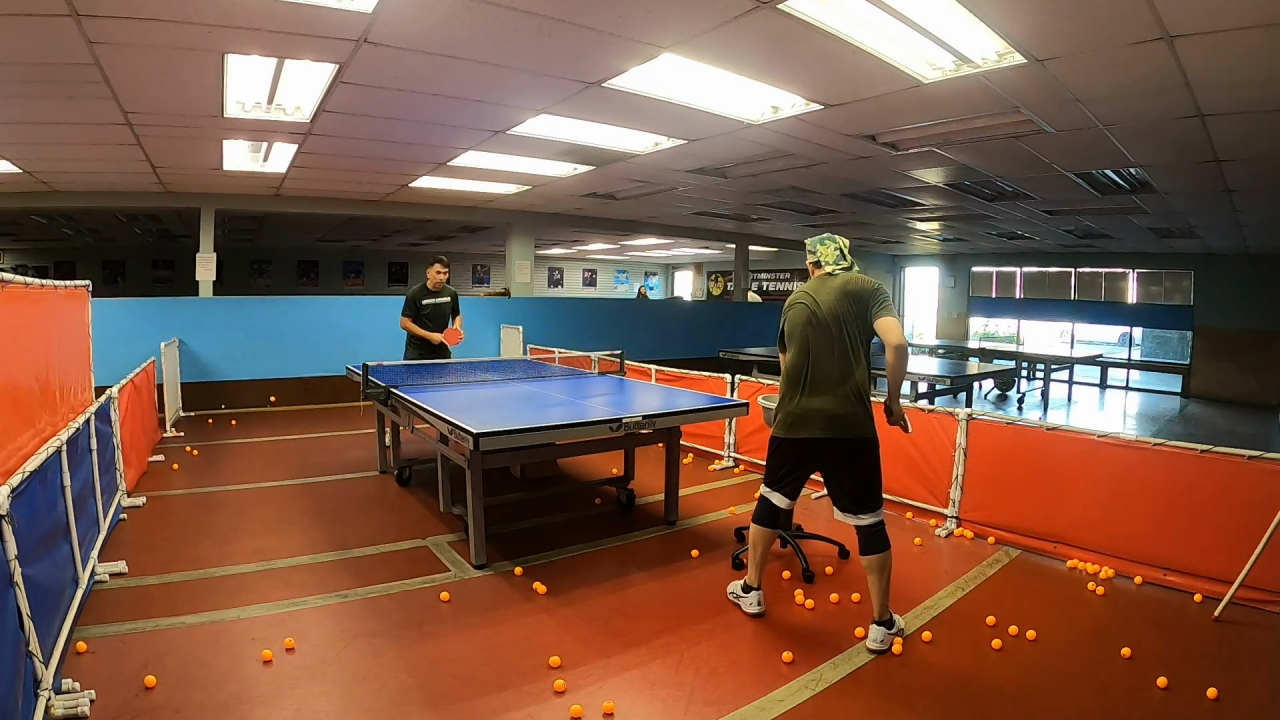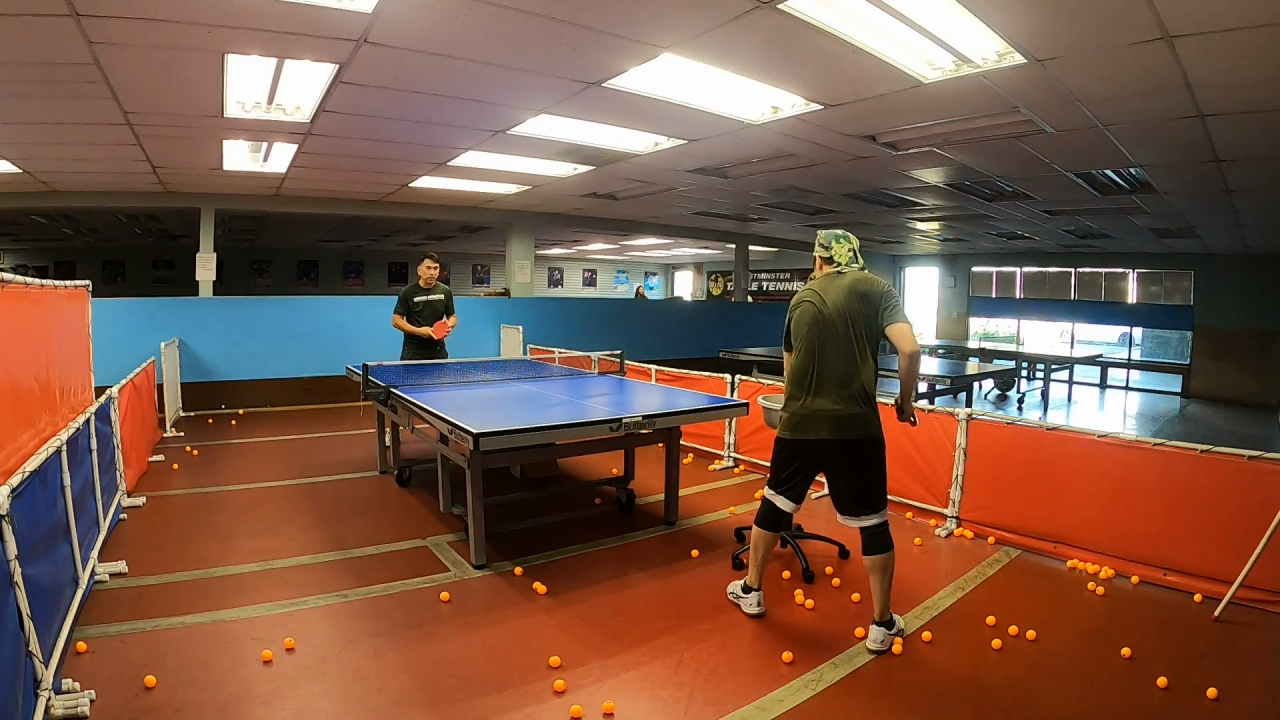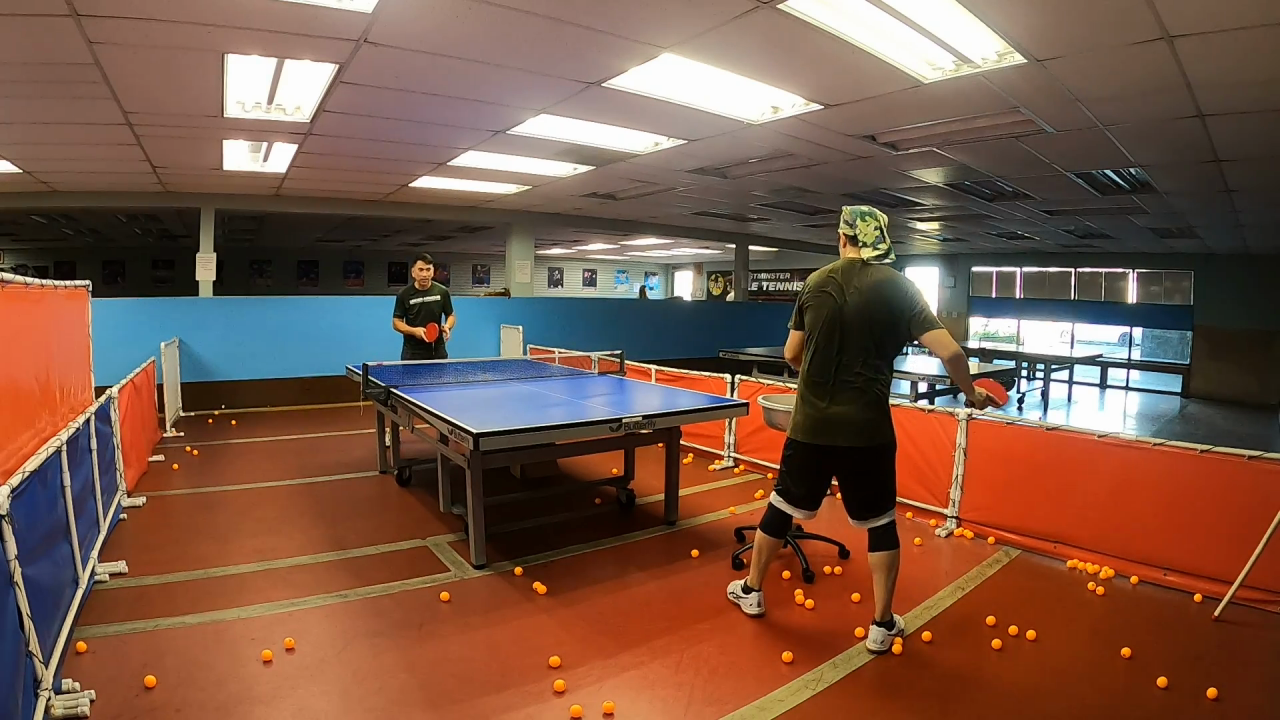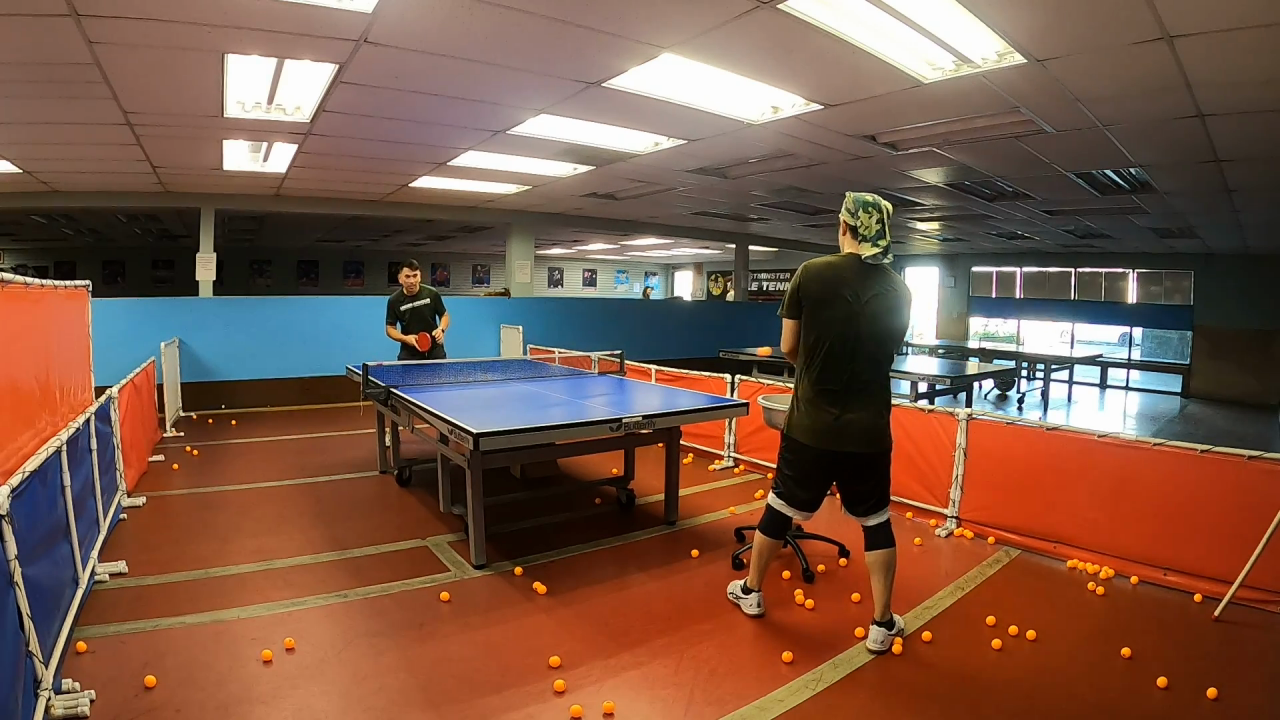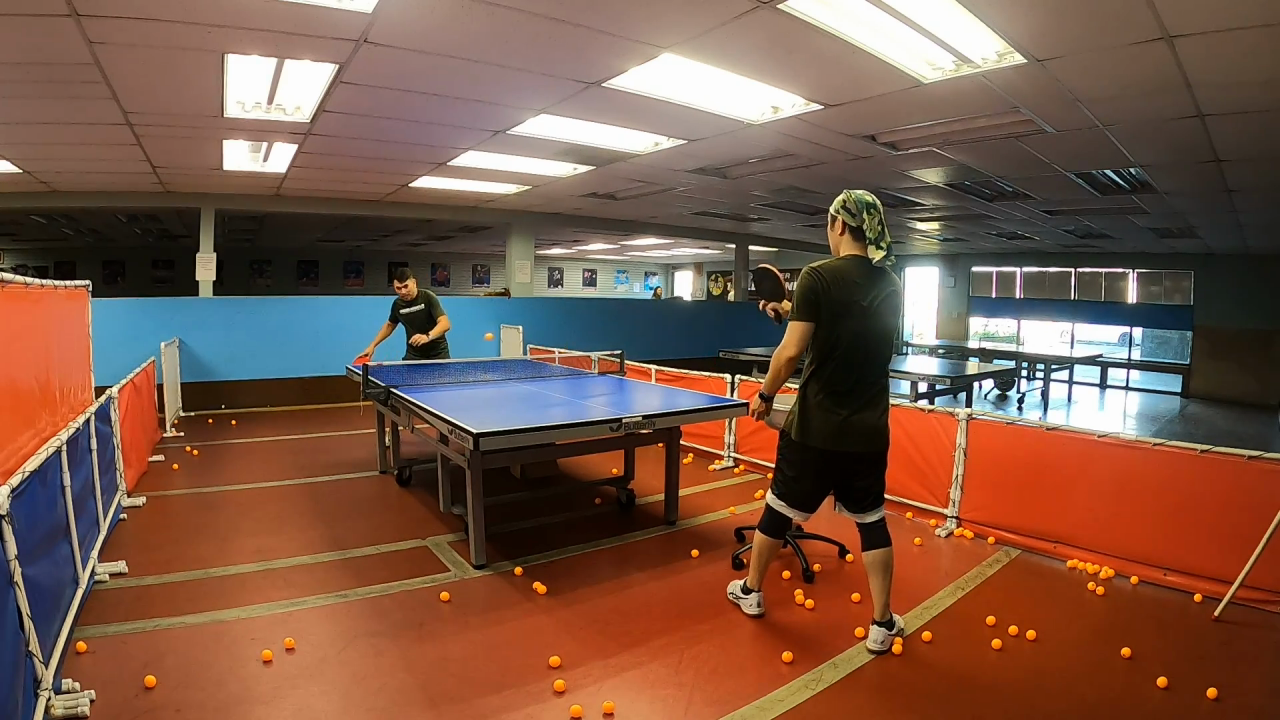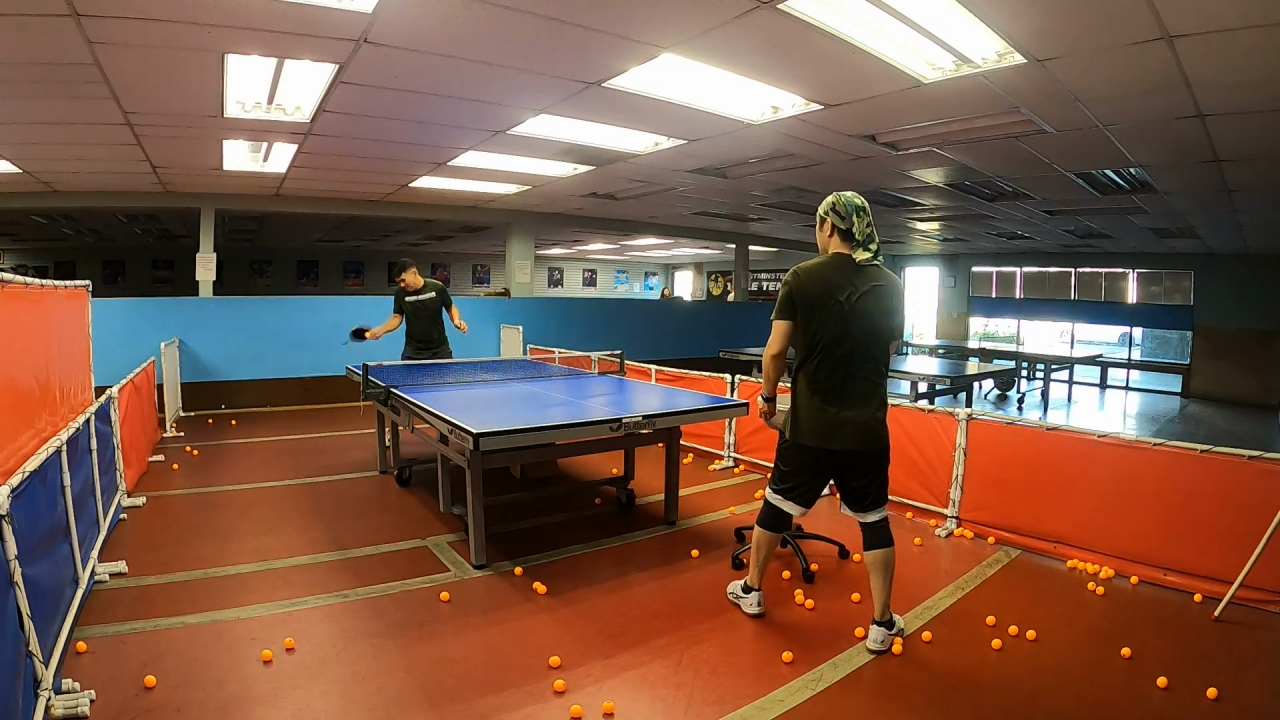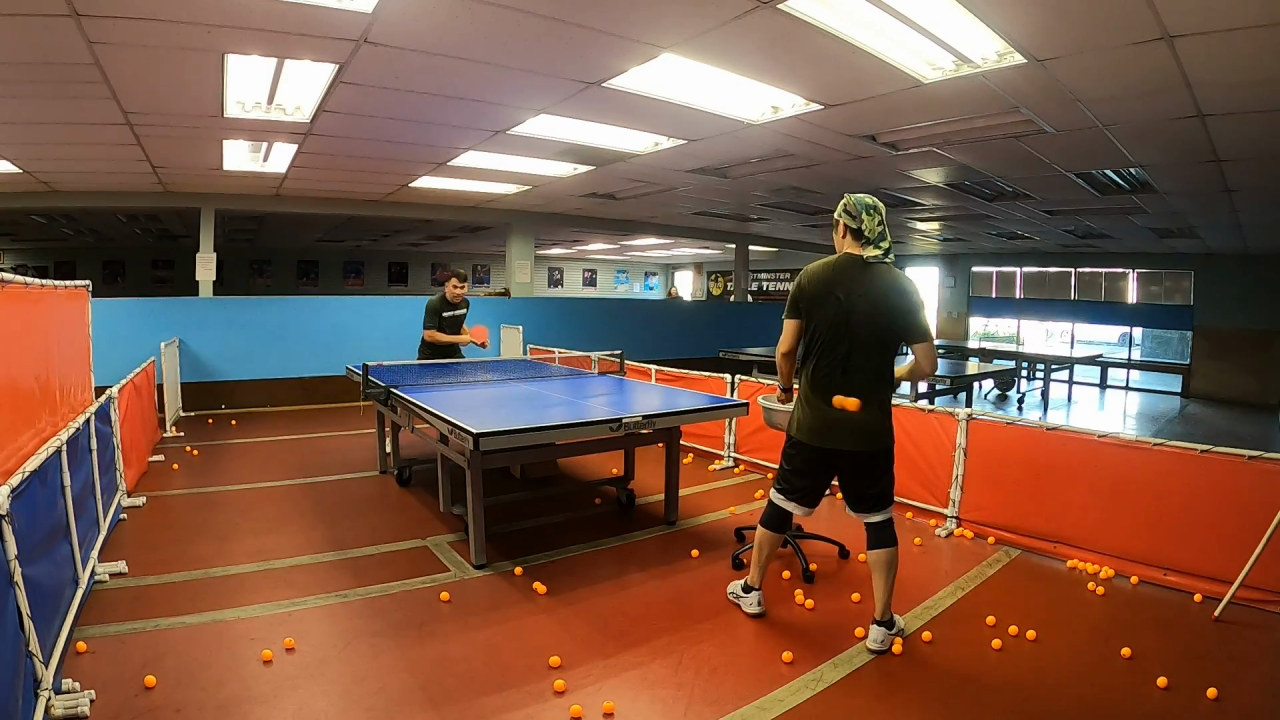
dt=0.4s
person 1, frame 1
left shoulder: (795, 299)
right shoulder: (867, 287)
right elbow: (896, 343)
right wrist: (893, 400)
left hip: (793, 420)
right hip: (849, 423)
left knee: (771, 501)
right knee: (869, 520)
left ankle: (751, 589)
right ankle: (882, 624)
person 1, frame 2
left shoulder: (802, 297)
right shoulder: (876, 288)
right elbow: (910, 350)
right wrist: (905, 399)
left hip: (799, 422)
right hip: (854, 424)
left knee: (776, 503)
right knee: (872, 522)
left ankle: (751, 589)
right ankle: (882, 624)
person 1, frame 3
left shoulder: (816, 281)
right shoulder: (897, 287)
left elbow: (791, 354)
right elbow: (947, 351)
right wrist: (971, 392)
left hip: (811, 423)
right hip: (867, 428)
left knee: (782, 506)
right knee: (880, 523)
left ankle: (751, 590)
right ankle: (882, 624)
person 1, frame 4
left shoulder: (811, 273)
right shoulder: (896, 289)
left elbow: (788, 347)
left hip: (811, 424)
right hip: (868, 430)
left knee: (781, 507)
right knee: (875, 522)
left ankle: (750, 591)
right ankle: (882, 625)
person 1, frame 5
left shoulder: (818, 276)
right shoulder: (891, 286)
left elbow: (791, 352)
left wrist: (765, 395)
right wrist: (792, 310)
left hip: (815, 426)
right hip: (869, 430)
left knee: (780, 508)
right knee: (871, 521)
left ankle: (751, 590)
right ankle: (882, 625)
person 1, frame 6
left shoulder: (802, 277)
right shoulder: (890, 285)
left elbow: (776, 350)
right elbow: (886, 354)
left wrist: (767, 395)
left hip: (809, 424)
right hip: (866, 427)
left knee: (778, 505)
right knee: (873, 519)
left ankle: (751, 589)
right ankle: (882, 624)
person 1, frame 7
left shoulder: (812, 276)
right shoulder: (900, 287)
left elbow: (785, 348)
right elbow: (926, 362)
left wrist: (785, 386)
right wrist: (900, 375)
left hip: (813, 425)
right hip: (869, 430)
left knee: (781, 505)
right knee: (878, 521)
left ankle: (752, 589)
right ankle: (882, 624)
